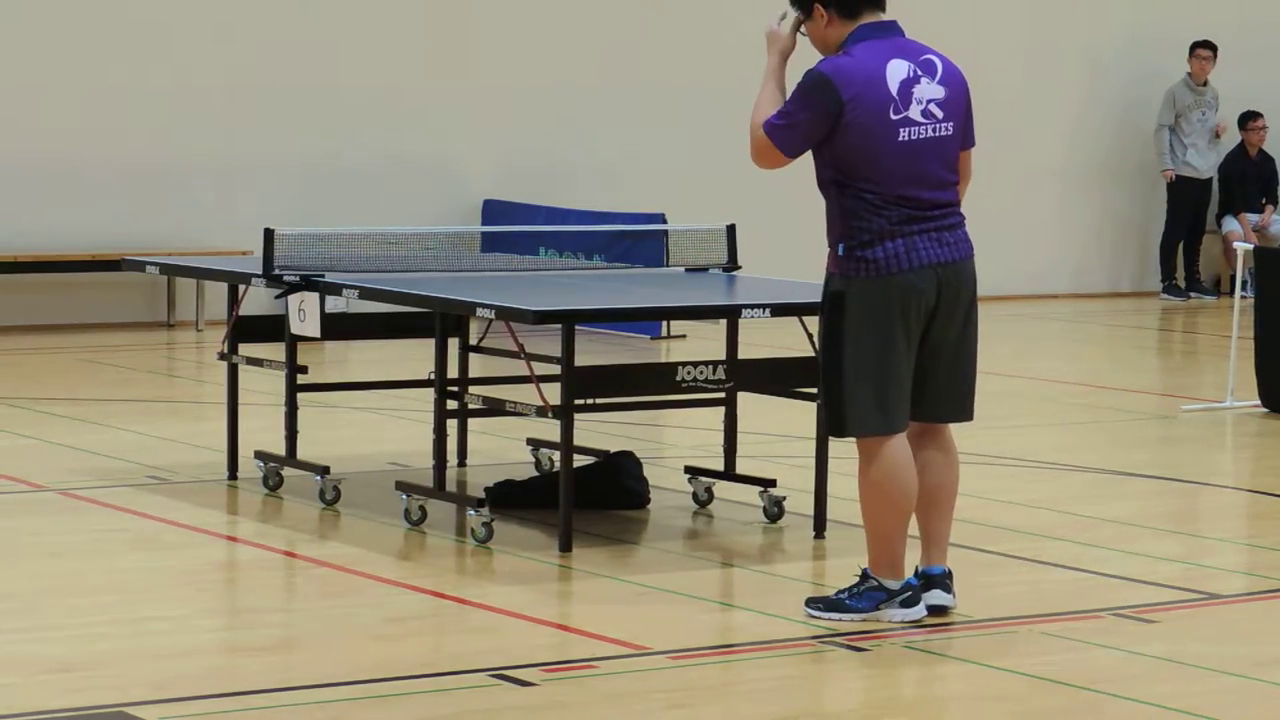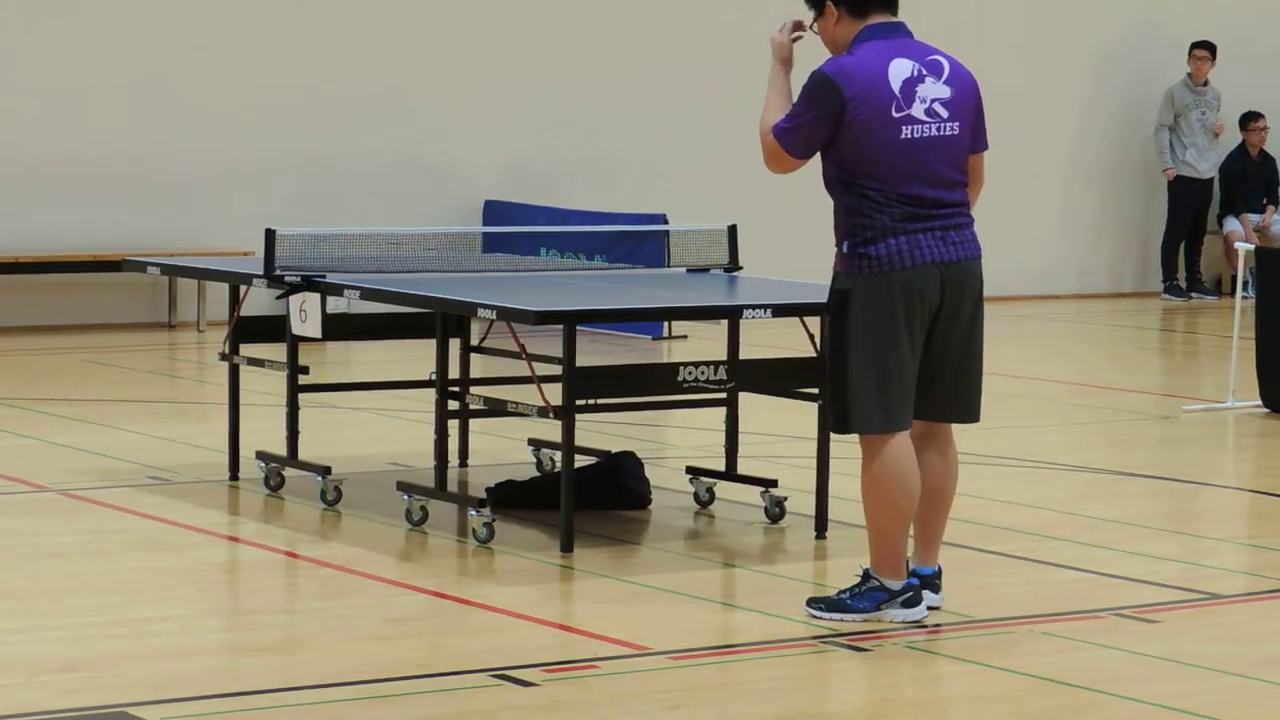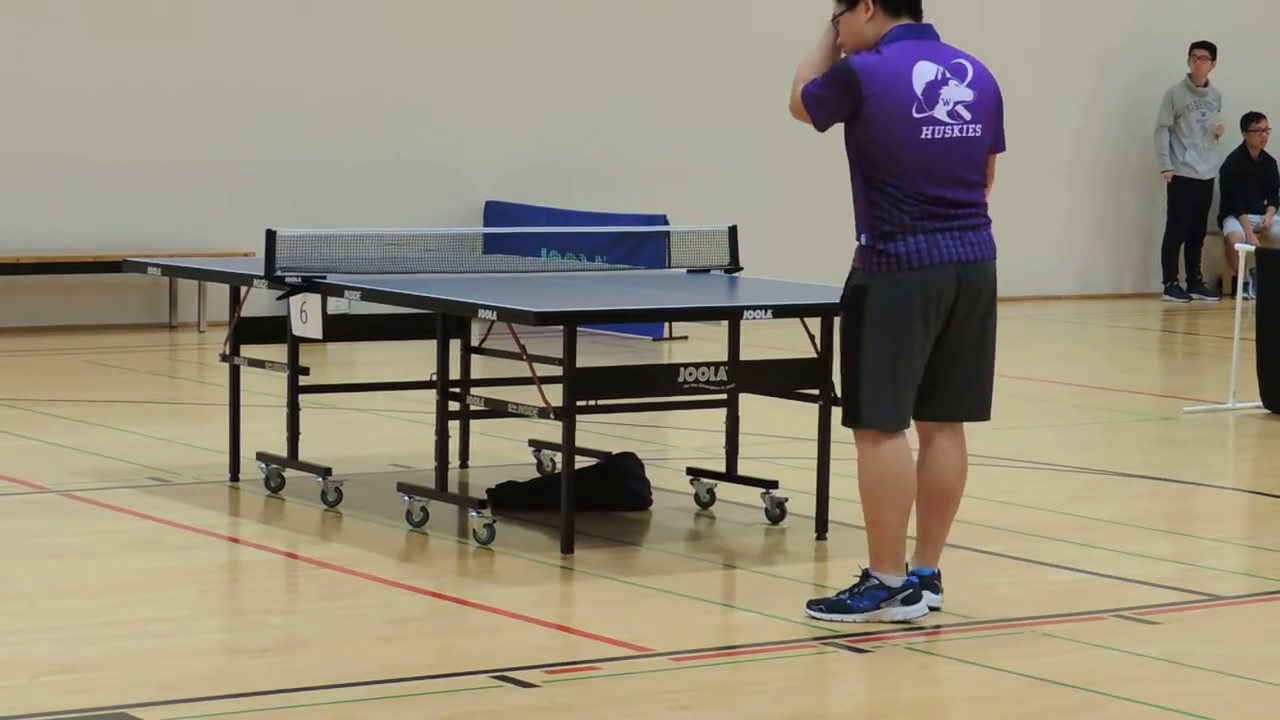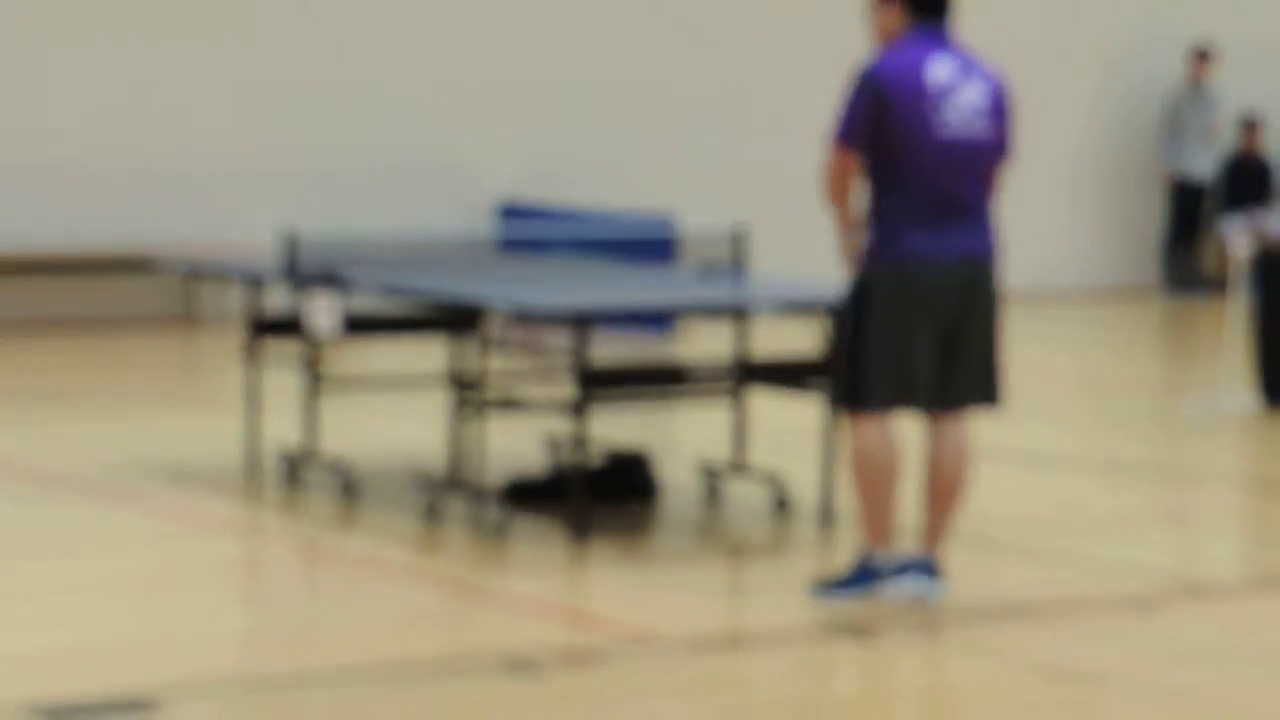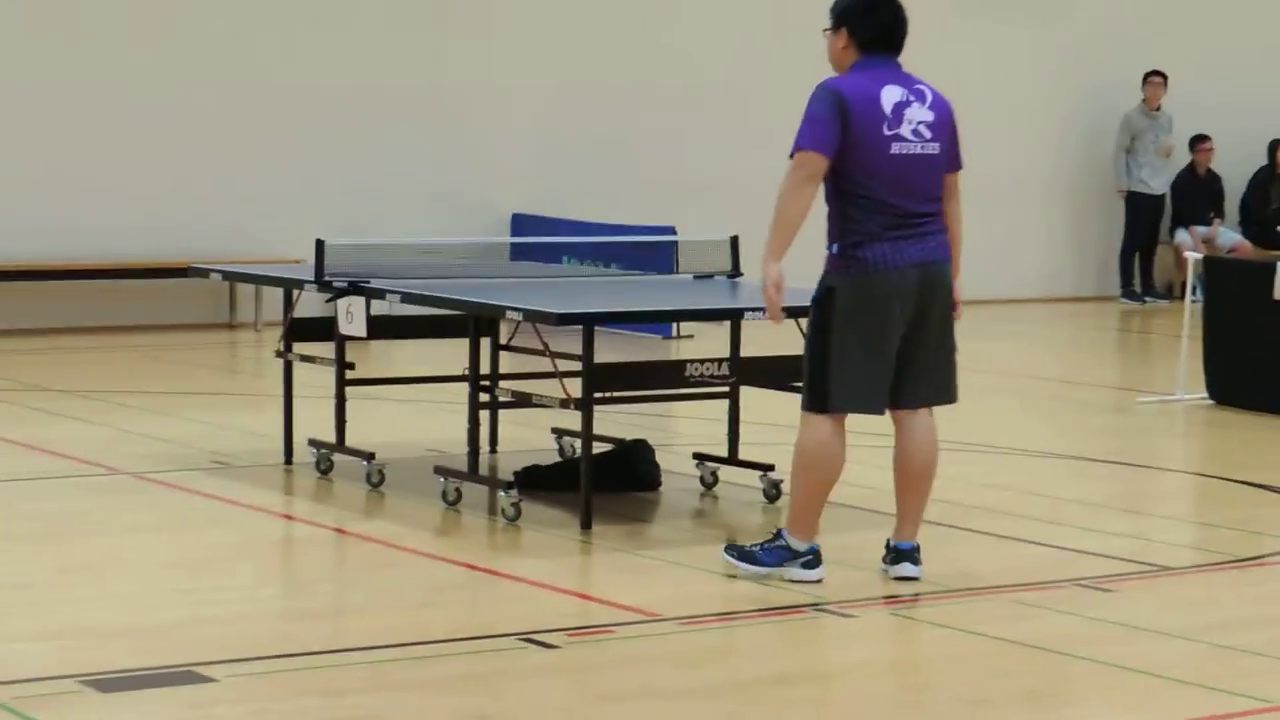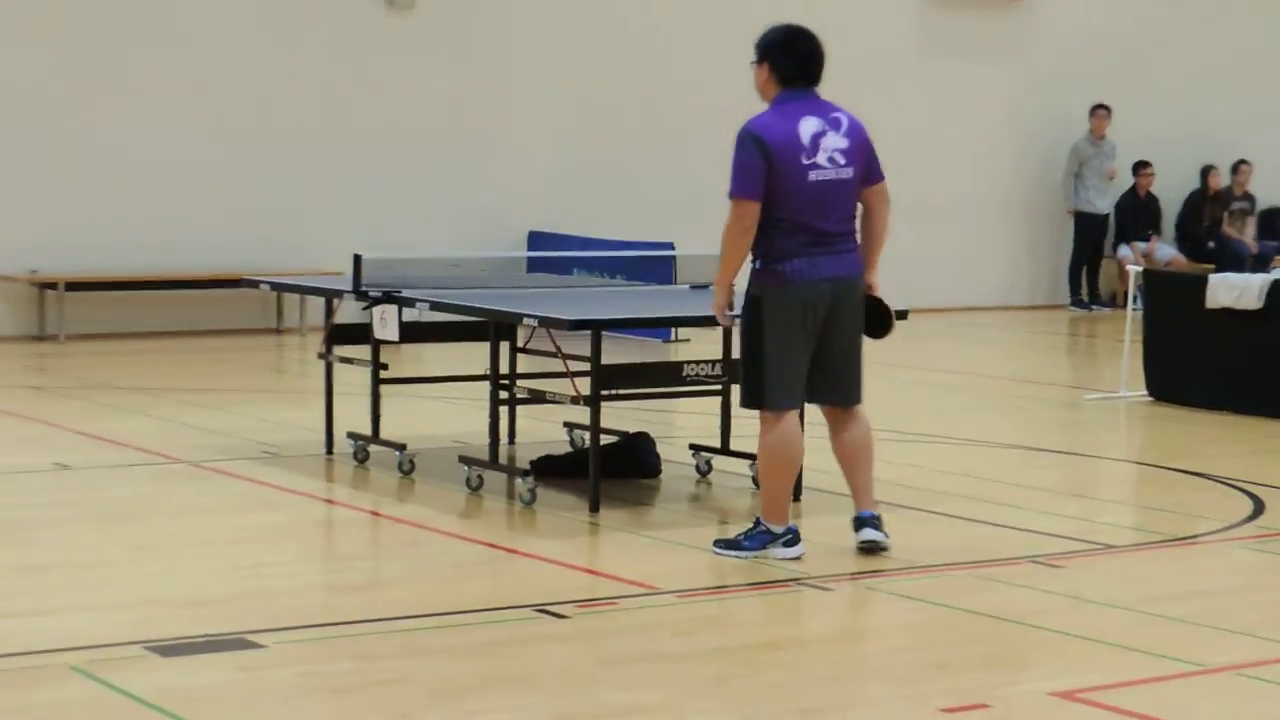
dt=0.4s
person 1, frame 1
left shoulder: (835, 78)
right shoulder: (945, 70)
left elbow: (765, 151)
left wrist: (775, 60)
left hip: (876, 273)
right hip: (950, 264)
left knee: (882, 432)
right knee: (930, 425)
left ankle: (889, 585)
right ankle: (936, 573)
person 1, frame 2
left shoulder: (840, 77)
right shoulder: (956, 74)
left elbow: (777, 155)
right elbow: (974, 178)
left wrist: (778, 67)
left hip: (881, 272)
right hip: (958, 264)
left knee: (885, 430)
right knee: (933, 425)
left ankle: (890, 584)
right ankle: (925, 570)
person 1, frame 3
left shoulder: (863, 73)
right shoulder: (978, 75)
left elbow: (800, 102)
left hip: (897, 269)
right hip: (972, 264)
left knee: (880, 426)
right knee: (943, 424)
left ankle: (889, 582)
right ankle: (925, 572)
person 1, frame 4
left shoulder: (885, 73)
right shoulder: (987, 80)
left elbow: (840, 172)
left wrist: (849, 226)
left hip: (903, 264)
right hip: (971, 260)
left knee: (866, 407)
right knee: (949, 412)
left ankle: (882, 558)
right ankle: (928, 558)
person 1, frame 5
left shoulder: (838, 95)
right shoulder: (934, 101)
left elbow: (805, 177)
right elbow: (950, 195)
left wrist: (773, 260)
right wrist: (952, 273)
left hip: (863, 274)
right hip: (928, 271)
left knee: (824, 411)
right knee: (915, 410)
left ankle: (799, 546)
right ankle: (905, 546)
person 1, frame 6
left shoulder: (761, 131)
right shoulder: (849, 126)
left elbow: (744, 221)
right elbow: (878, 204)
left wrist: (721, 288)
right wrist: (867, 270)
left hip: (785, 286)
right hip: (841, 283)
left knee: (779, 410)
right knee: (843, 406)
person 2, frame 1
left shoulder: (1213, 94)
right shoulder: (1175, 92)
right elbow: (1162, 129)
left wrist: (1218, 133)
right wrist: (1165, 164)
left hip: (1206, 173)
right hip: (1182, 172)
left knee: (1196, 231)
right knee: (1175, 229)
left ankle: (1193, 281)
right ankle: (1168, 283)
person 2, frame 2
left shoulder: (1215, 95)
right shoulder: (1175, 92)
right elbow: (1162, 129)
left wrist: (1218, 131)
right wrist: (1167, 163)
left hip: (1207, 173)
right hip: (1182, 173)
left knee: (1198, 232)
right knee: (1177, 230)
left ankle: (1194, 281)
right ankle: (1169, 283)
person 2, frame 3
left shoulder: (1216, 96)
right shoulder: (1175, 93)
right elbow: (1161, 129)
left wrist: (1218, 132)
right wrist: (1165, 165)
left hip: (1207, 174)
right hip: (1182, 174)
left knee: (1198, 233)
right knee: (1176, 231)
left ankle: (1194, 282)
right ankle: (1170, 284)
person 2, frame 4
left shoulder: (1212, 98)
right shoulder: (1180, 97)
right elbow: (1168, 132)
left wrist: (1214, 132)
right wrist: (1169, 167)
left hip: (1203, 173)
right hip: (1182, 174)
left knee: (1194, 226)
right knee: (1179, 226)
left ankle: (1191, 276)
right ankle: (1174, 278)
person 2, frame 5
left shoulder: (1167, 119)
right shoulder: (1131, 117)
right elbow: (1120, 151)
left wrist: (1169, 150)
right wrist: (1122, 185)
left hip: (1159, 189)
right hip: (1137, 189)
left knee: (1151, 242)
right knee: (1133, 240)
left ankle: (1148, 286)
right ankle: (1127, 288)
person 2, frame 6
left shoulder: (1111, 146)
right shoulder: (1080, 146)
right elbow: (1069, 176)
left wrist: (1113, 173)
right wrist: (1071, 205)
left hip: (1104, 209)
right hip: (1085, 209)
left knee: (1097, 255)
right knee: (1081, 254)
left ankle: (1094, 295)
right ankle: (1075, 297)
